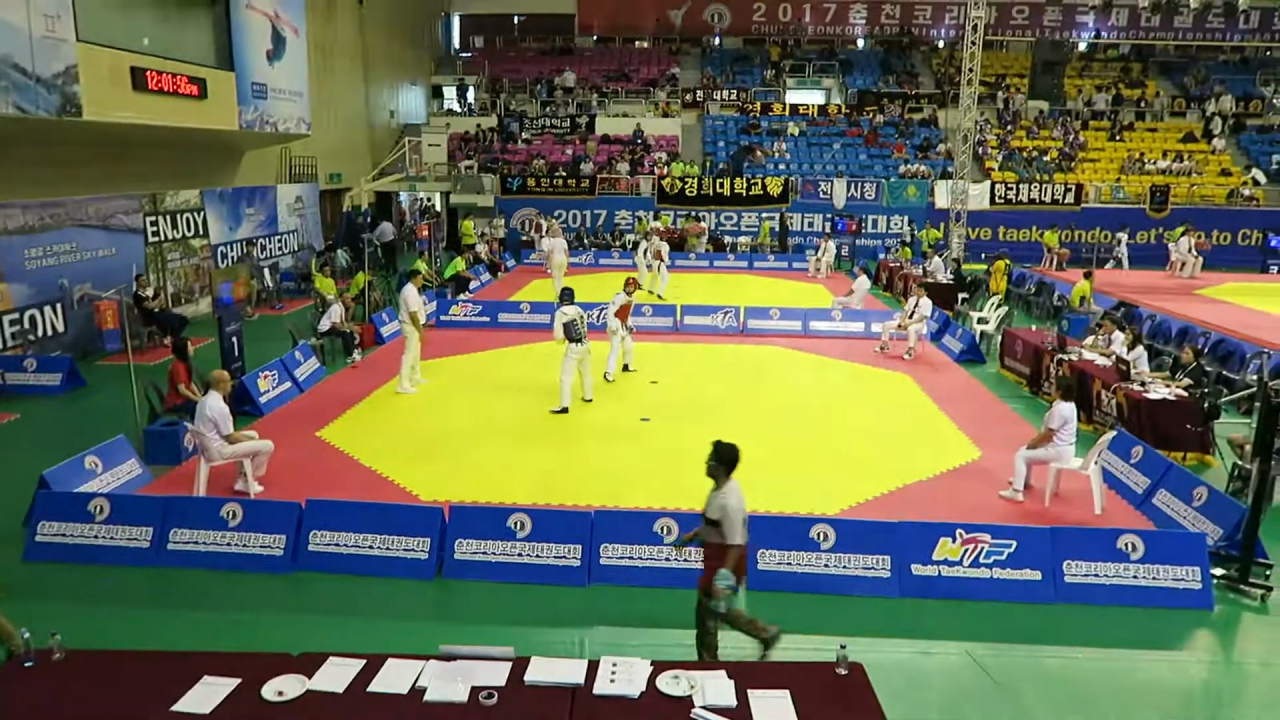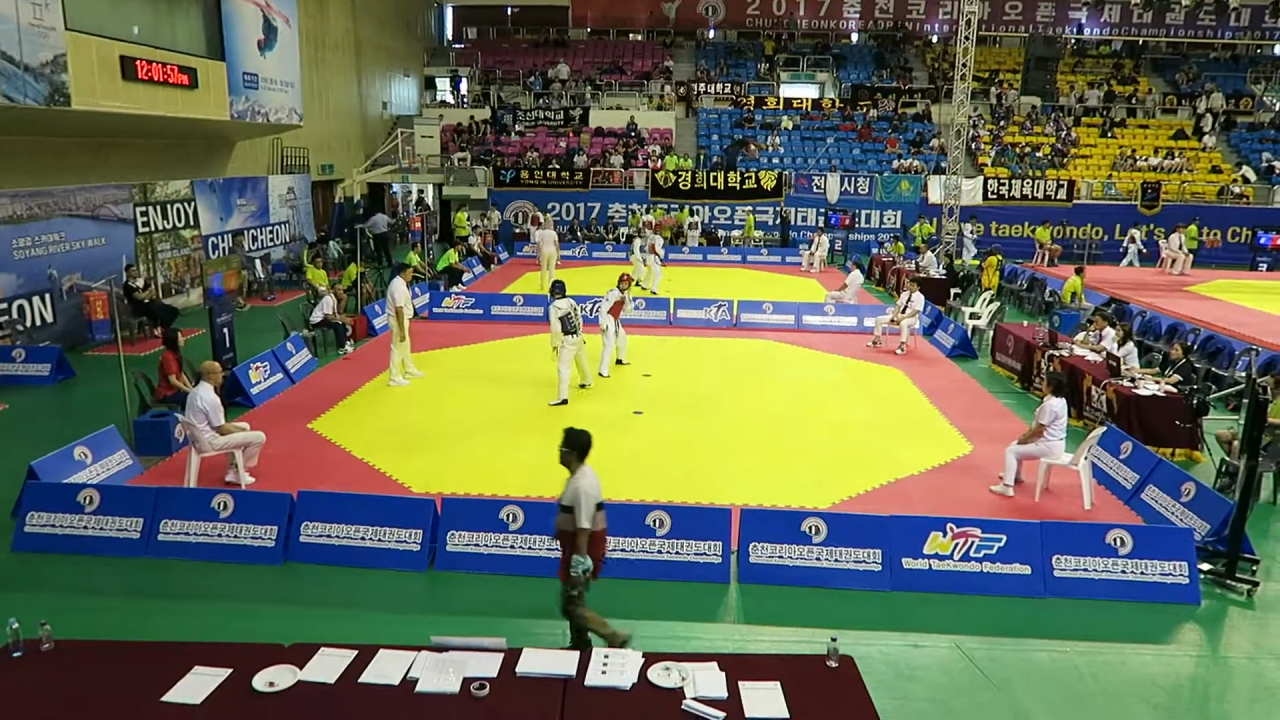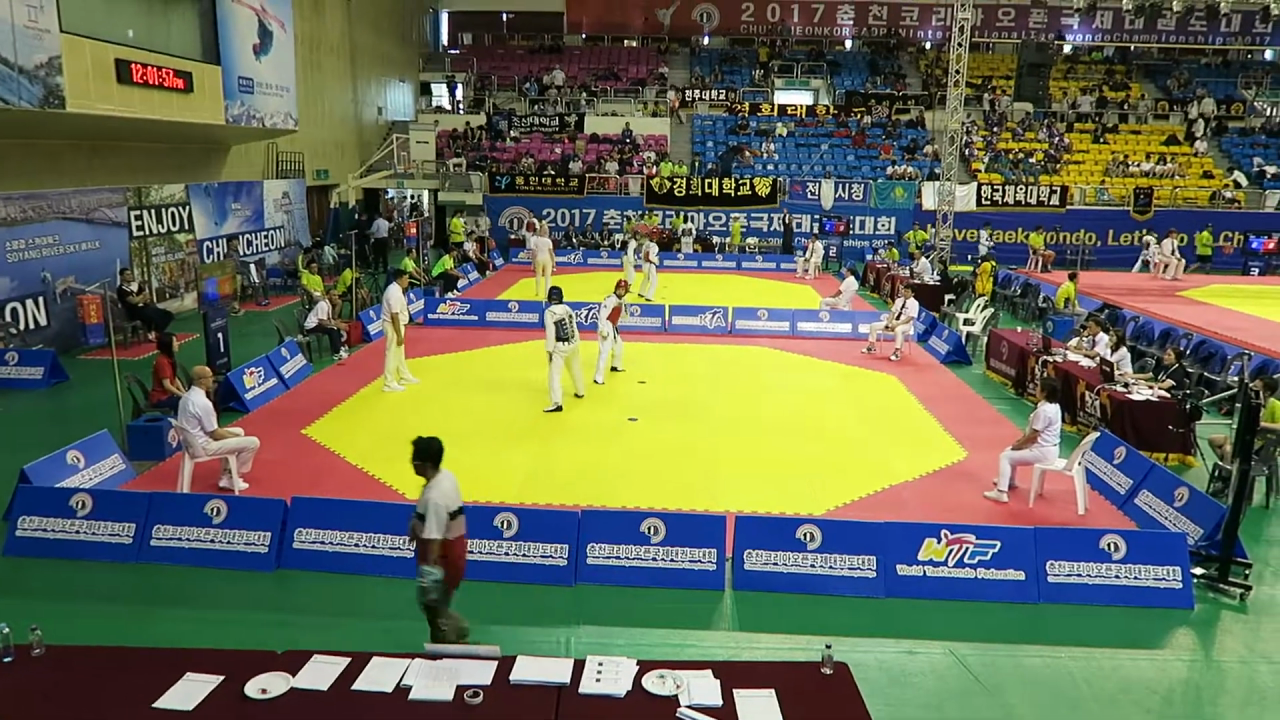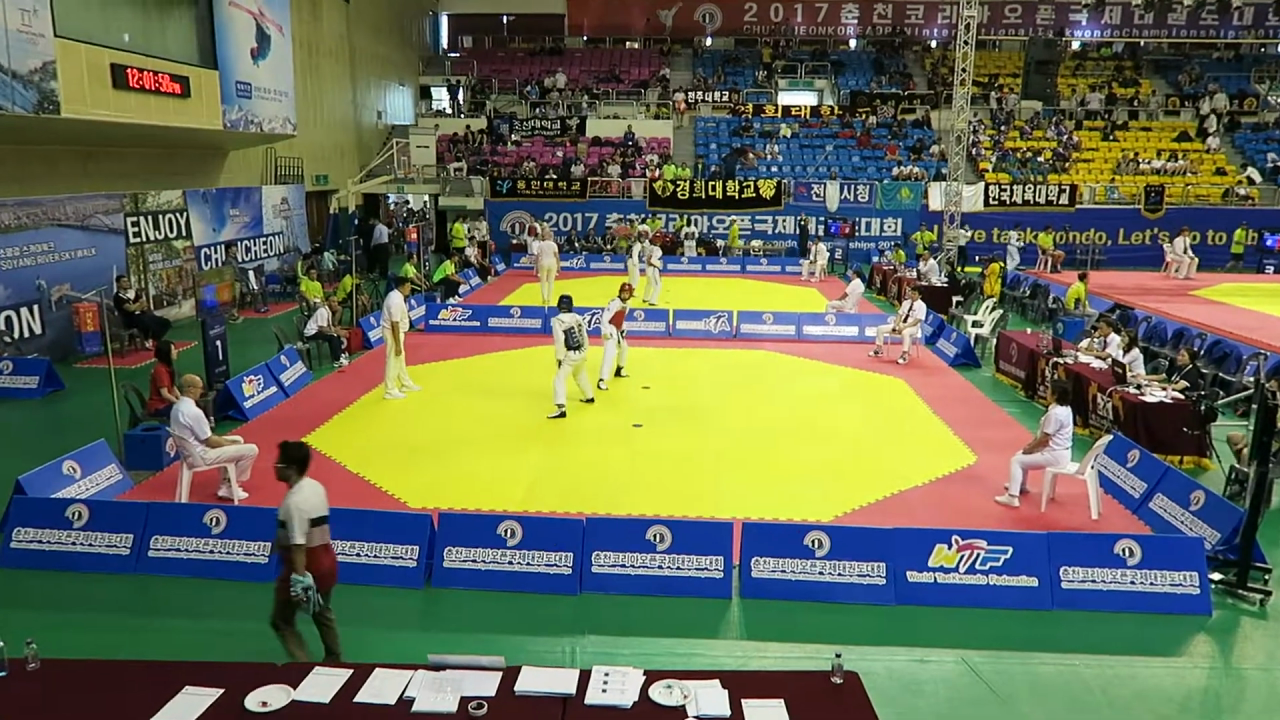
dt=0.5s
person 1, frame 1
left shoulder: (729, 502)
right shoulder: (721, 488)
left elbow: (736, 545)
left wrist: (723, 578)
right wrist: (692, 535)
left hip: (722, 563)
right hip: (716, 558)
left knee: (707, 611)
right knee: (719, 609)
left ankle: (708, 660)
right ankle: (766, 633)
person 1, frame 2
left shoulder: (580, 485)
right shoulder: (583, 476)
left elbow: (583, 529)
left wrist: (579, 562)
left hip: (586, 549)
right hip: (588, 547)
left knee: (572, 605)
right knee: (573, 600)
left ankle: (616, 638)
right ankle: (579, 646)
person 1, frame 3
left shoulder: (435, 496)
right shoulder: (447, 477)
left elbow: (433, 539)
left wrist: (429, 571)
right wrist: (418, 526)
left hip: (444, 554)
right hip: (452, 549)
left knee: (435, 606)
right knee: (434, 601)
right ankle: (457, 630)
person 1, frame 4
left shoulder: (295, 501)
right shoulder: (315, 486)
left elbow: (298, 545)
left wrist: (300, 580)
left hip: (306, 565)
right hip: (325, 559)
left knee: (281, 619)
right knee: (322, 615)
left ankle: (302, 665)
right ankle: (334, 661)
